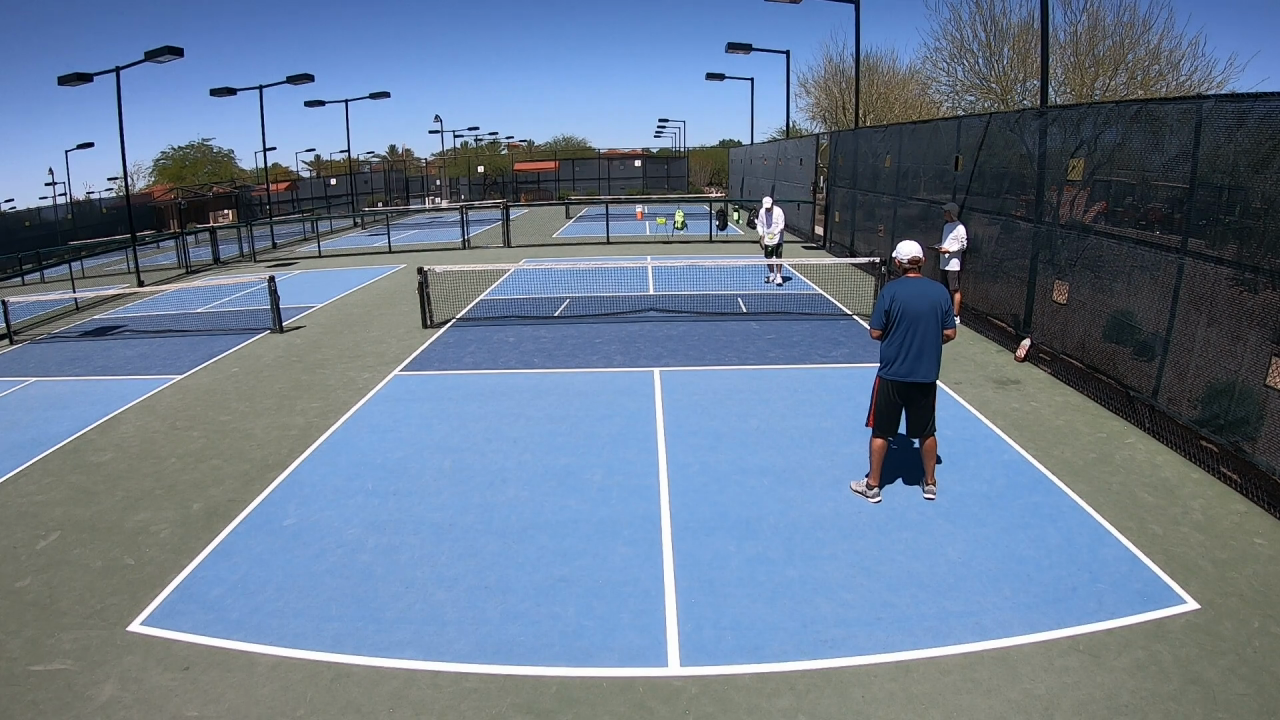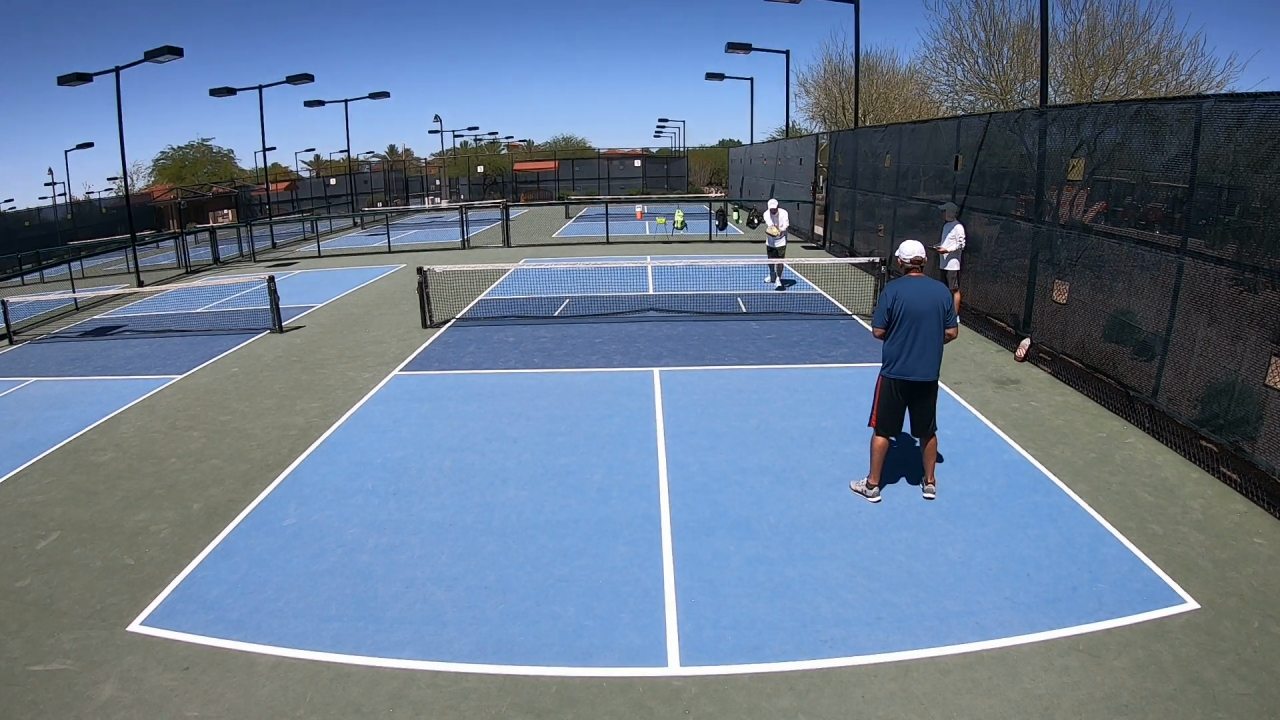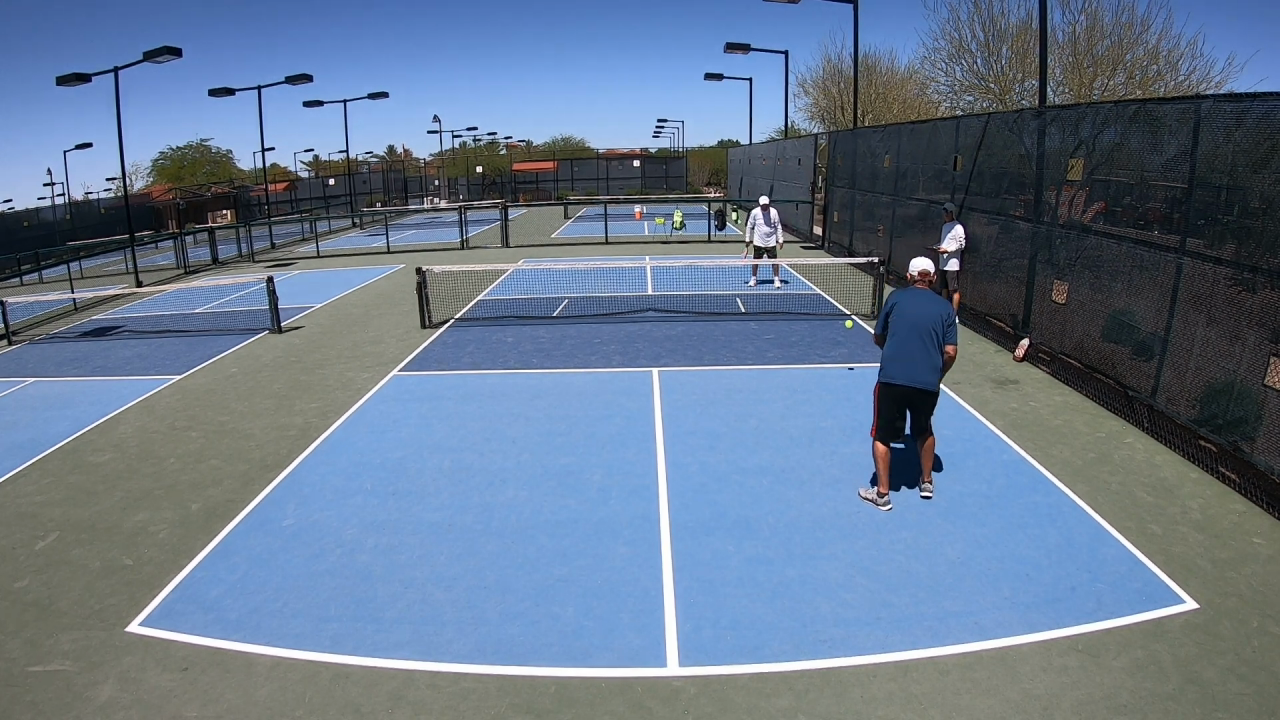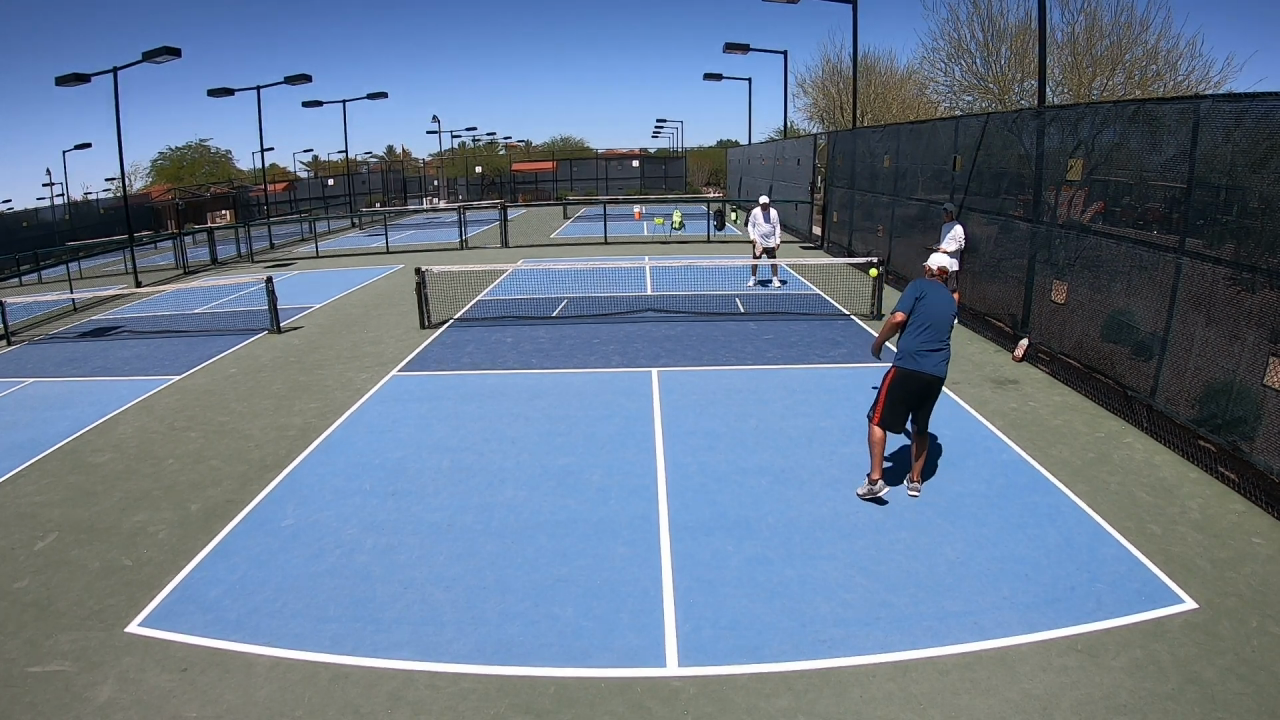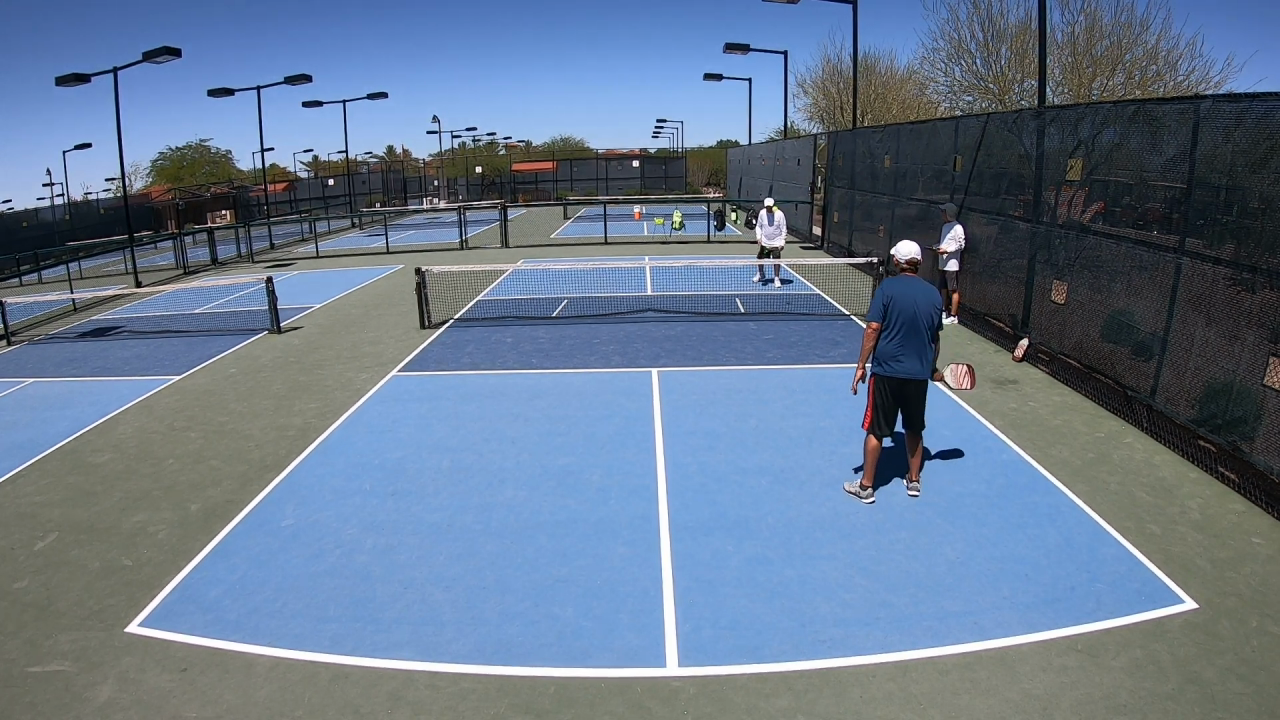
dt=0.7s
person 1, frame 1
left shoulder: (891, 290)
right shoulder: (940, 292)
left elbow: (875, 333)
right elbow: (950, 333)
left hip: (892, 375)
right hip: (926, 375)
left knee: (881, 431)
right knee: (926, 432)
left ankle: (873, 485)
right ankle: (930, 483)
person 1, frame 2
left shoulder: (893, 289)
right shoulder: (942, 291)
left elbow: (878, 332)
right elbow: (951, 333)
left hip: (895, 373)
right hip: (929, 374)
left knee: (882, 430)
right knee: (927, 431)
left ankle: (872, 484)
right ankle: (929, 482)
person 1, frame 3
left shoulder: (896, 297)
right shoulder: (945, 307)
left elbow: (878, 338)
right elbow: (950, 352)
right wrist: (938, 374)
left hip: (891, 379)
right hip: (928, 383)
left knee: (881, 436)
right knee: (924, 431)
left ankle: (882, 493)
right ankle: (926, 482)
person 1, frame 4
left shoulder: (919, 285)
right shoulder: (950, 300)
left elbow: (898, 319)
left wrist: (878, 342)
left hip: (909, 366)
right hip: (937, 372)
left knee: (877, 420)
right knee: (920, 427)
left ankle: (875, 480)
right ankle: (915, 481)
person 1, frame 5
left shoulder: (888, 287)
right shoulder: (933, 294)
left elbow: (873, 329)
right elbow: (935, 337)
left wrist: (861, 366)
right wrist: (932, 368)
left hip: (887, 371)
right hip: (919, 373)
left knee: (875, 430)
right knee: (914, 428)
left ankle: (866, 486)
right ankle: (913, 480)
